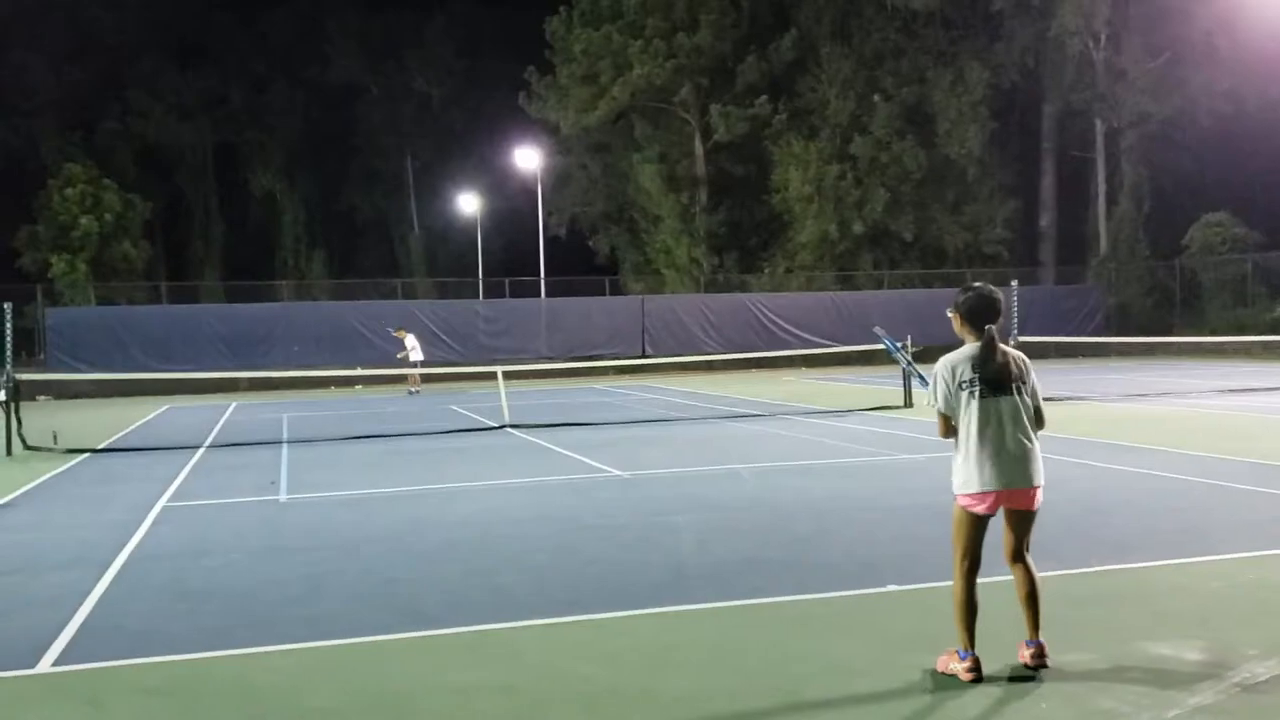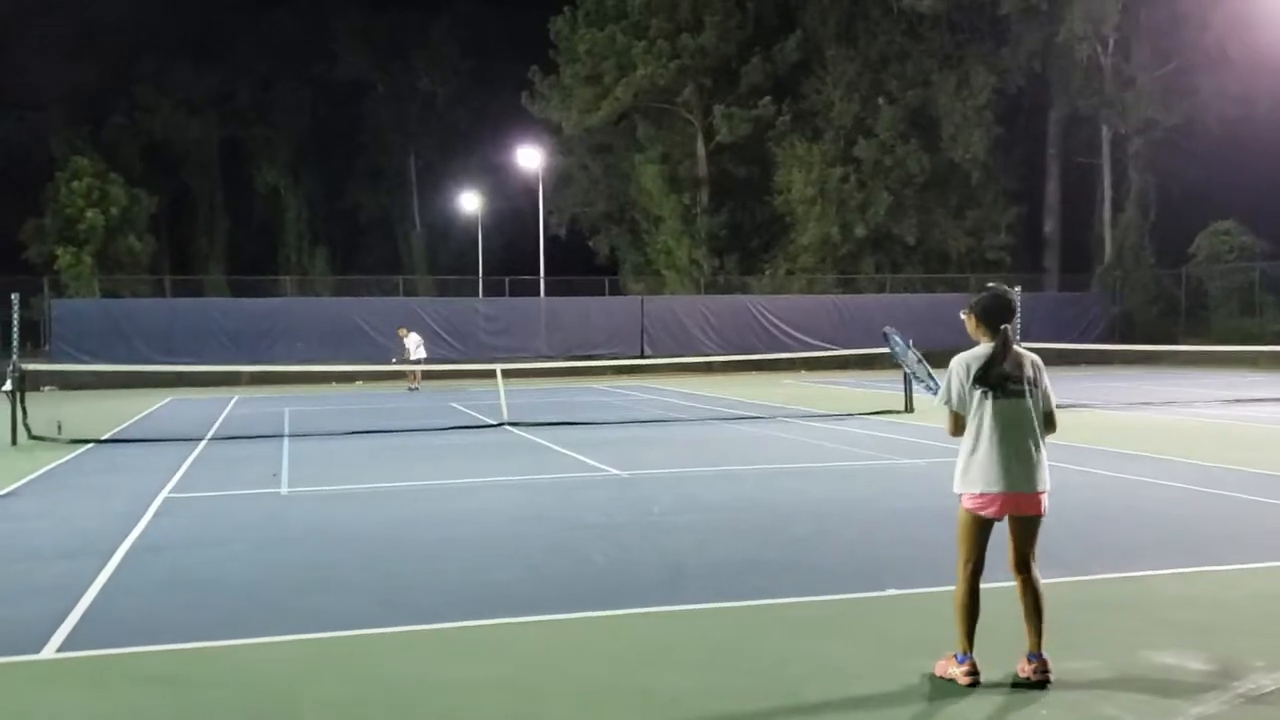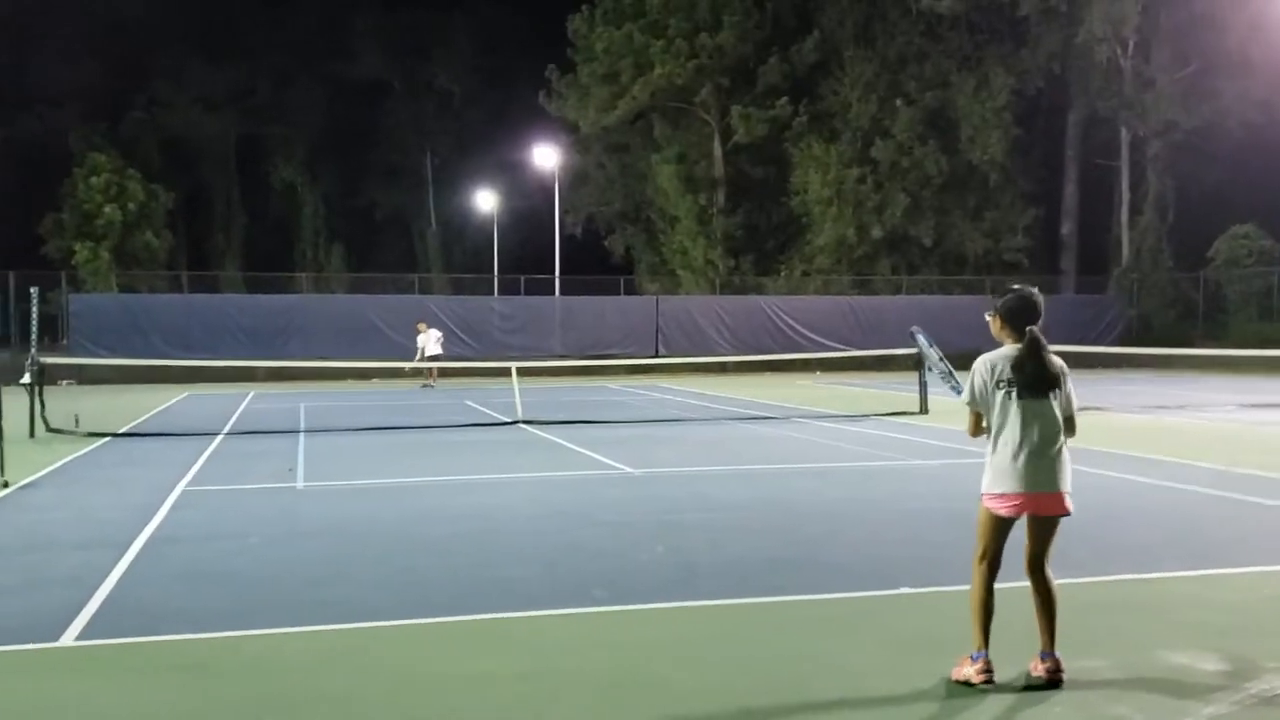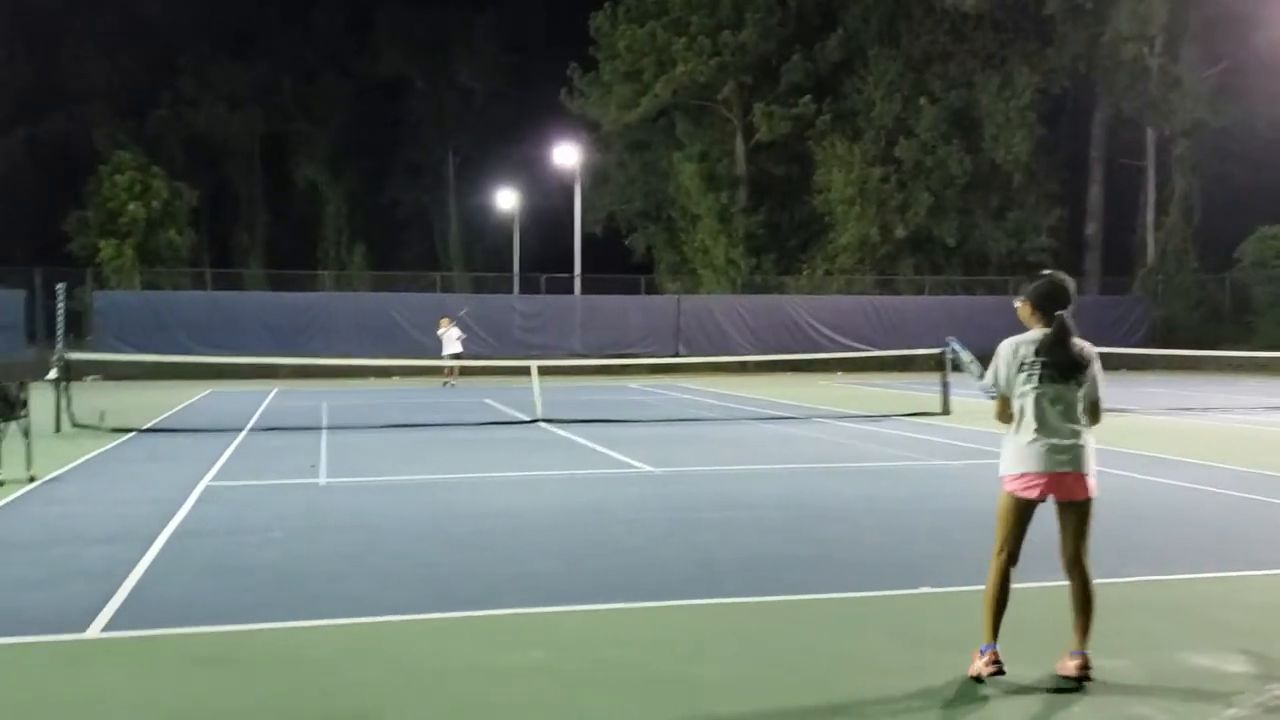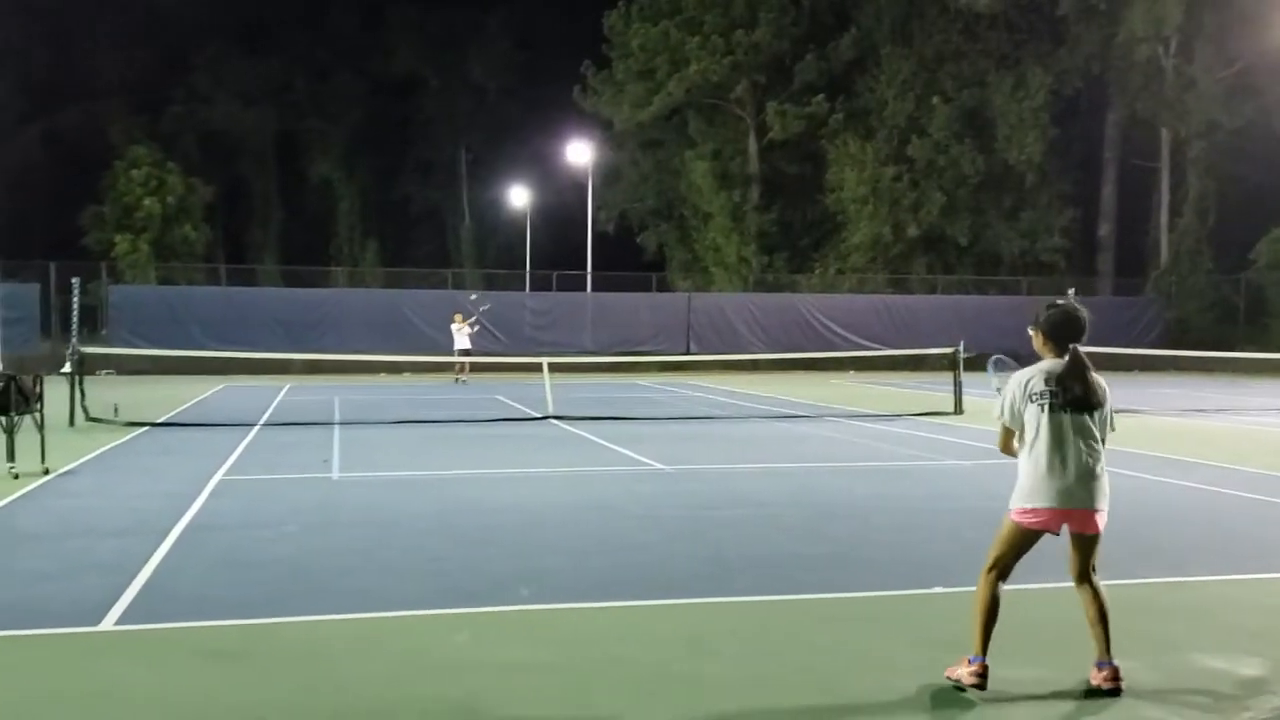
dt=0.2s
person 1, frame 1
left shoulder: (950, 365)
right shoulder: (1018, 361)
left elbow: (945, 430)
right elbow: (1039, 421)
left hip: (977, 480)
right hip: (1024, 475)
left knee: (965, 567)
right knee: (1019, 556)
left ankle: (966, 657)
right ankle: (1034, 645)
person 1, frame 2
left shoulder: (964, 363)
right shoulder: (1032, 363)
left elbow: (955, 429)
right elbow: (1050, 425)
left hip: (983, 482)
right hip: (1030, 482)
left knee: (969, 570)
right knee: (1024, 568)
left ankle: (965, 661)
right ankle: (1036, 660)
person 1, frame 3
left shoulder: (989, 364)
right shoulder: (1057, 366)
left elbow: (975, 429)
right elbow: (1070, 428)
left hip: (1006, 482)
right hip: (1052, 481)
left knee: (984, 567)
right knee: (1037, 567)
left ankle: (979, 660)
right ankle: (1049, 659)
person 1, frame 4
left shoulder: (1013, 348)
right shoulder: (1085, 352)
left elbow: (1003, 414)
right elbow: (1093, 416)
left hip: (1027, 464)
right hip: (1074, 465)
left knee: (1004, 557)
right knee: (1075, 561)
left ankle: (989, 653)
right ankle: (1079, 656)
person 1, frame 5
left shoulder: (1025, 379)
right shoulder: (1097, 385)
left elbow: (1005, 445)
right elbow: (1099, 443)
left hip: (1039, 496)
right hip: (1088, 495)
left knee: (993, 574)
right knee: (1084, 577)
left ankle: (976, 664)
right ankle: (1106, 667)
